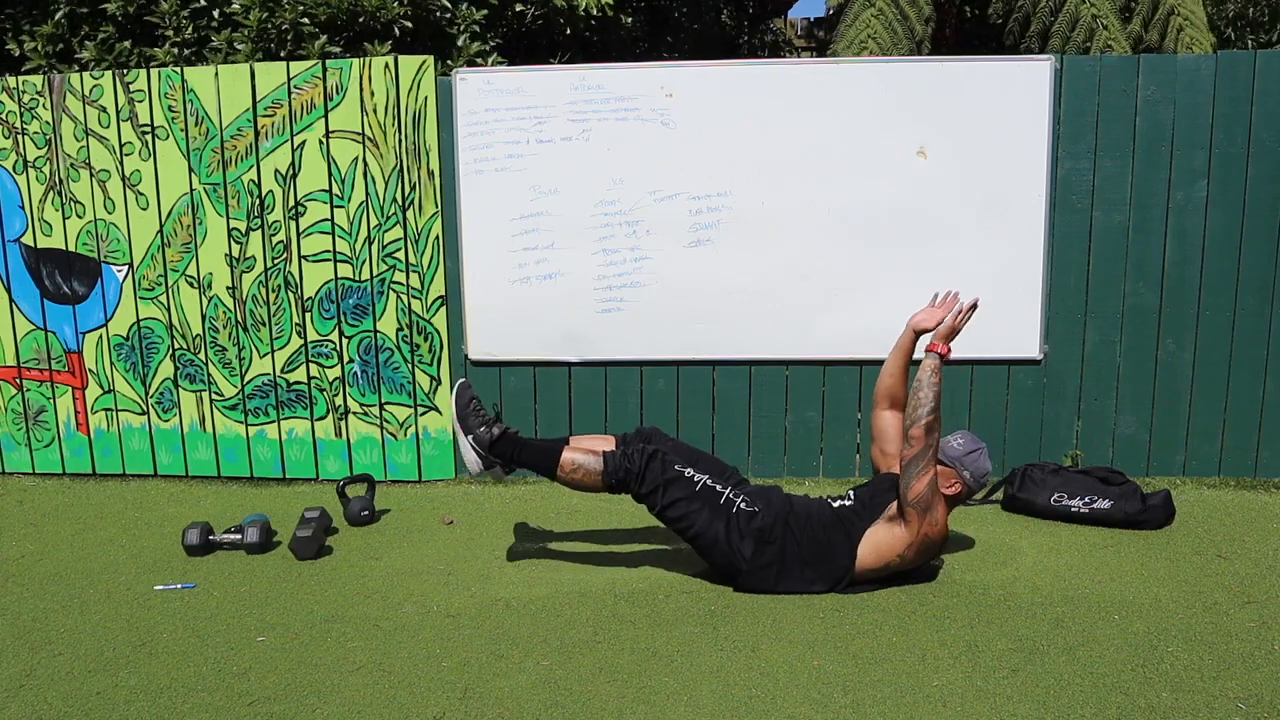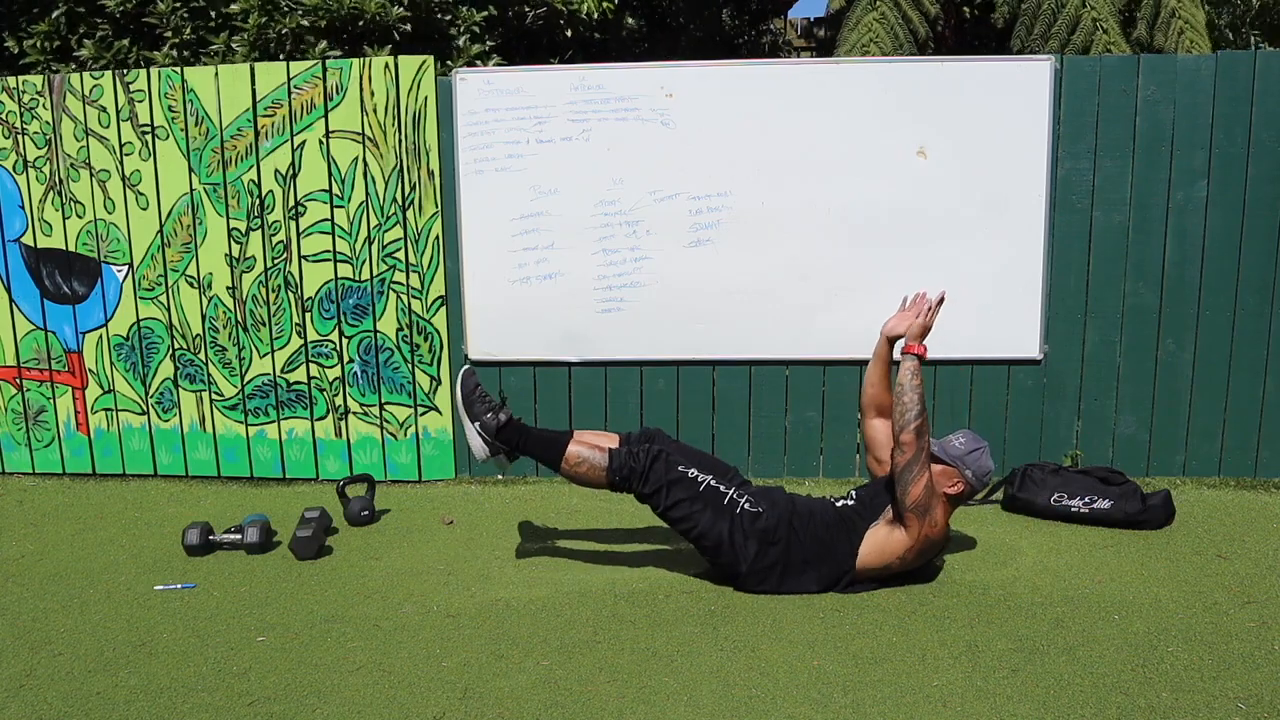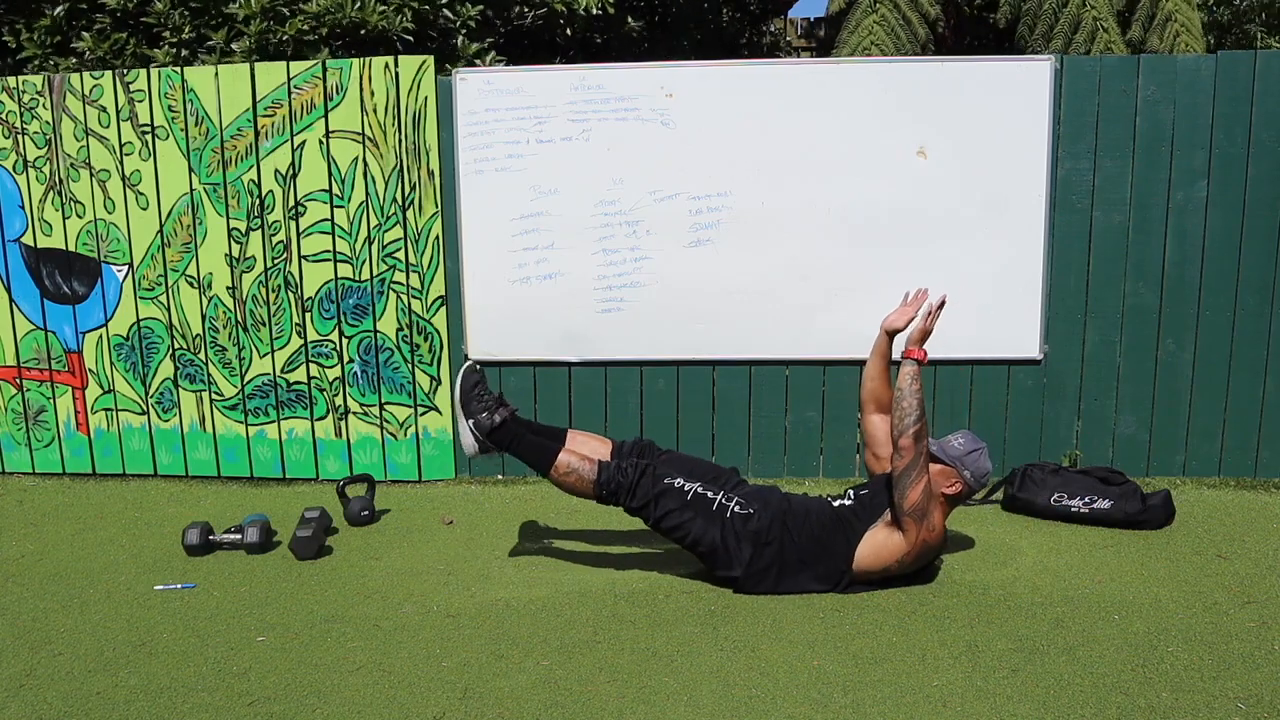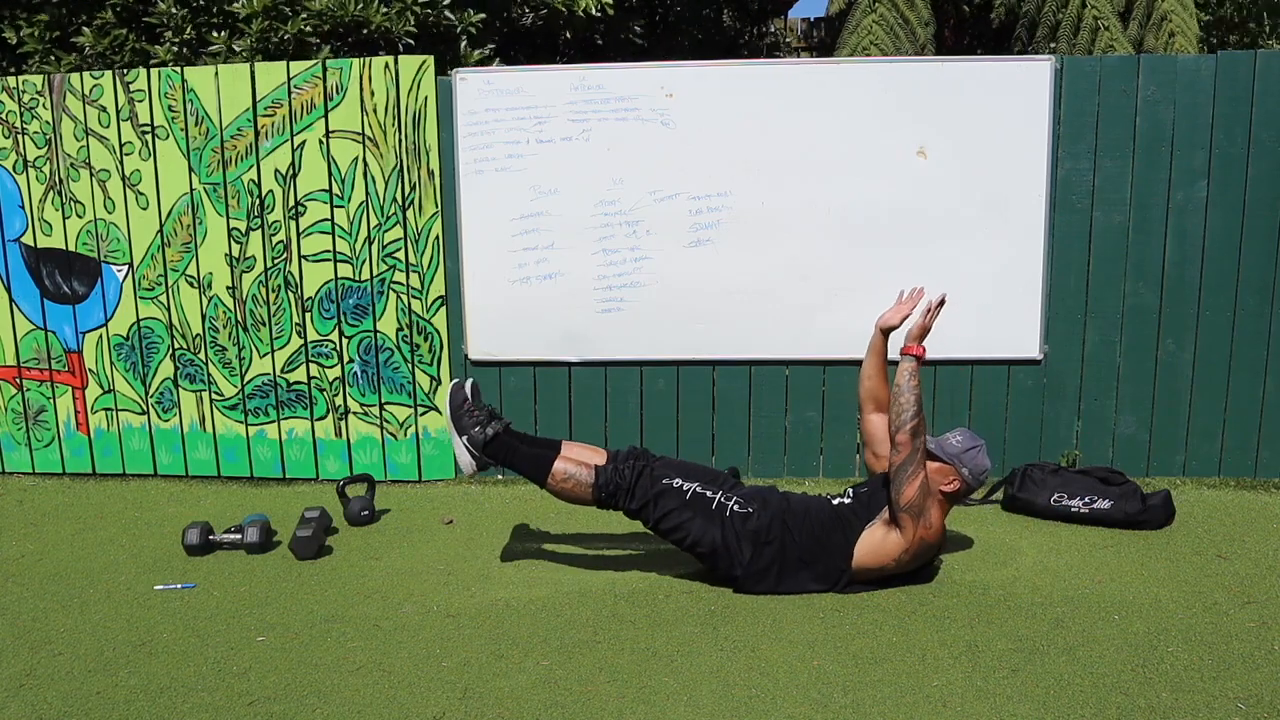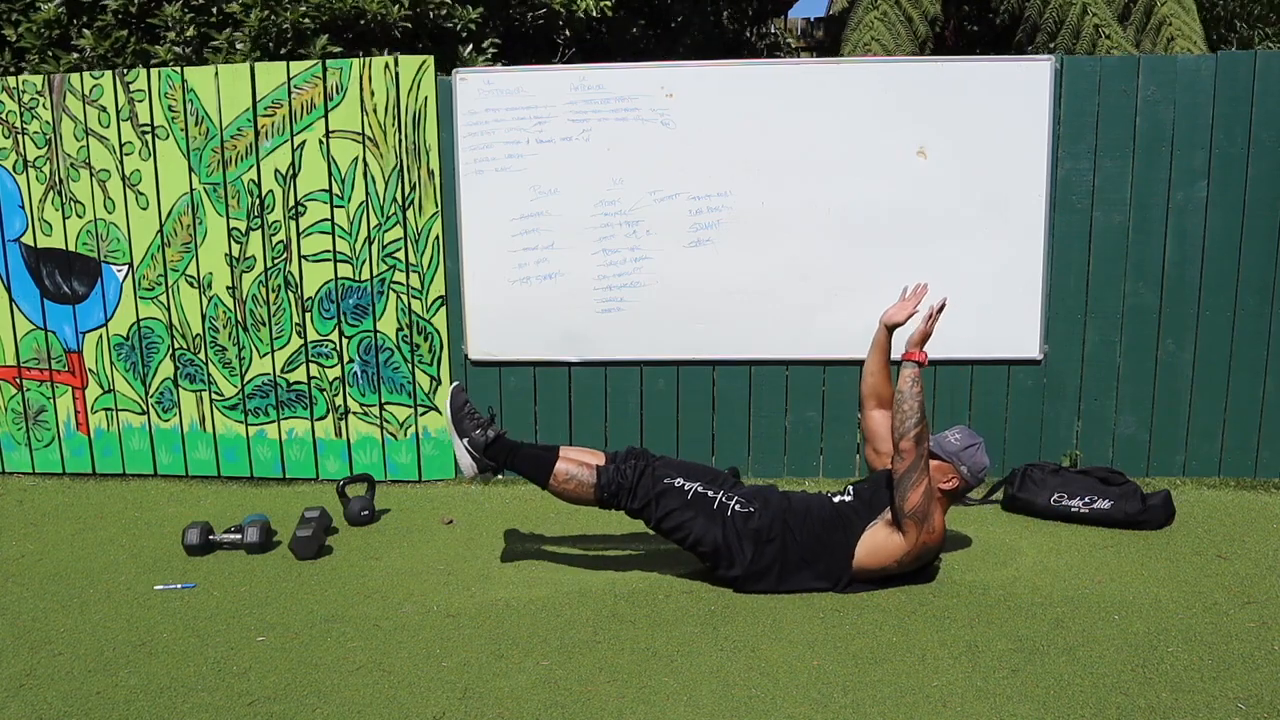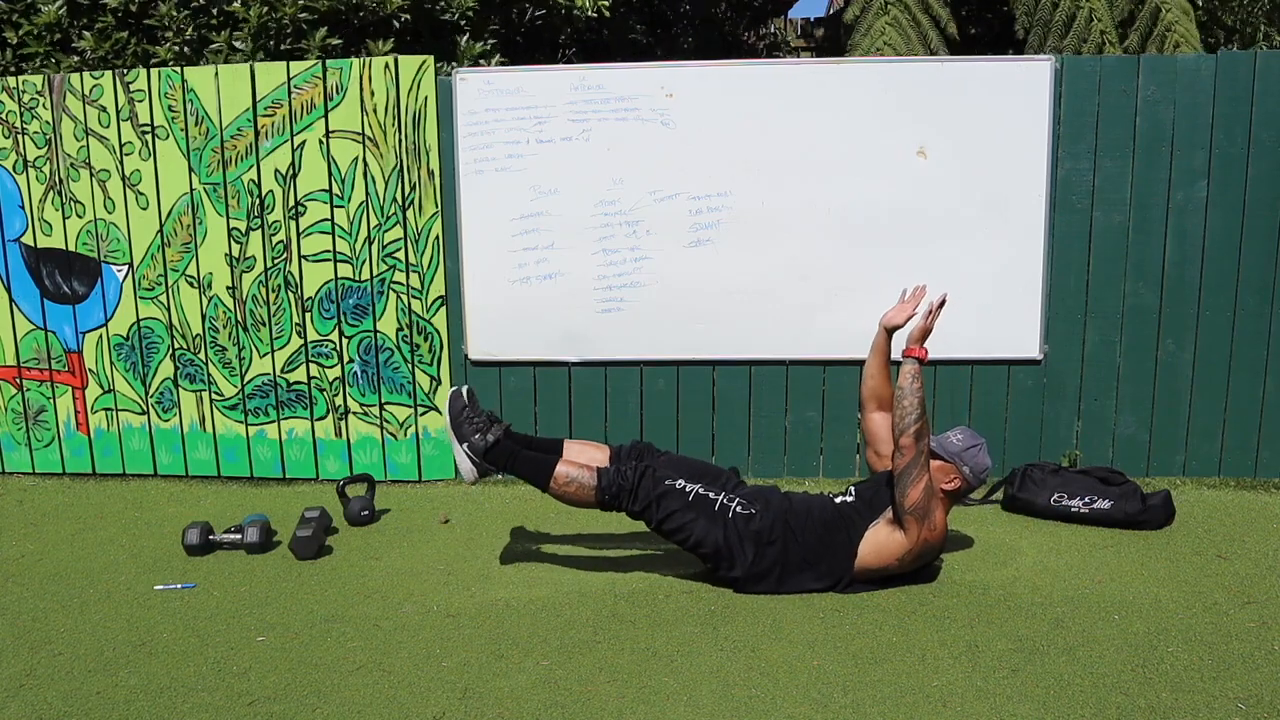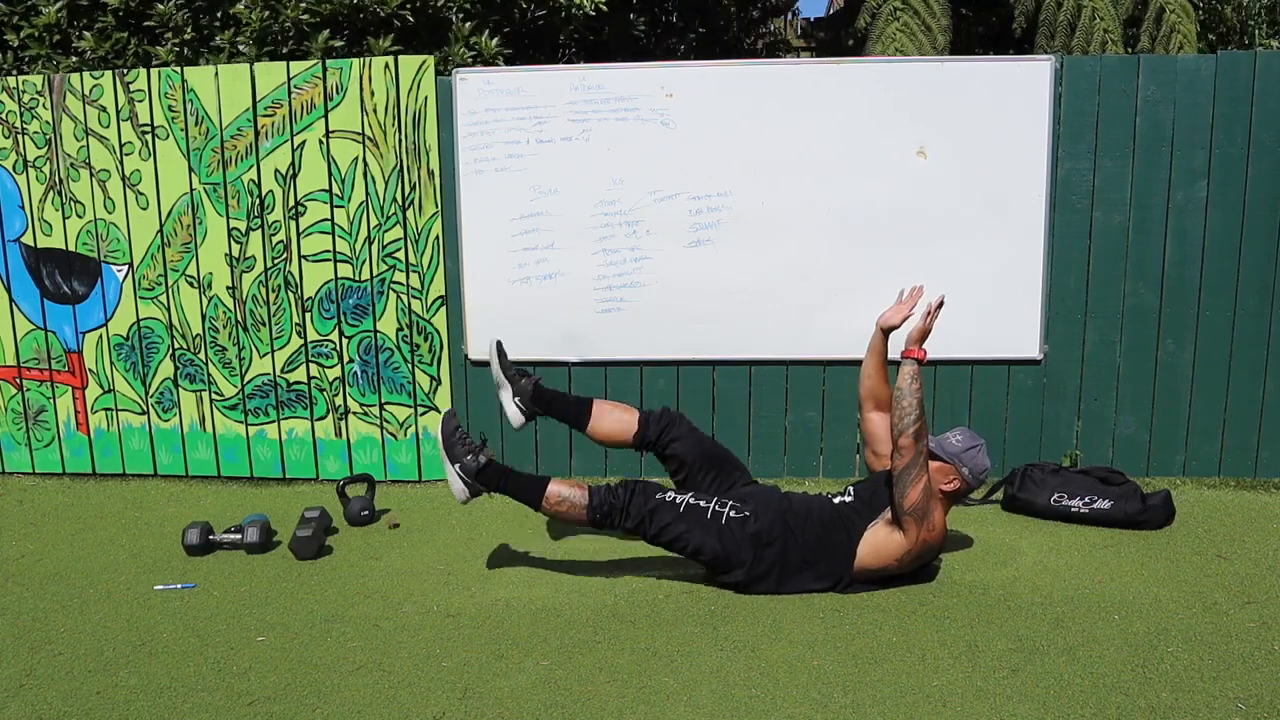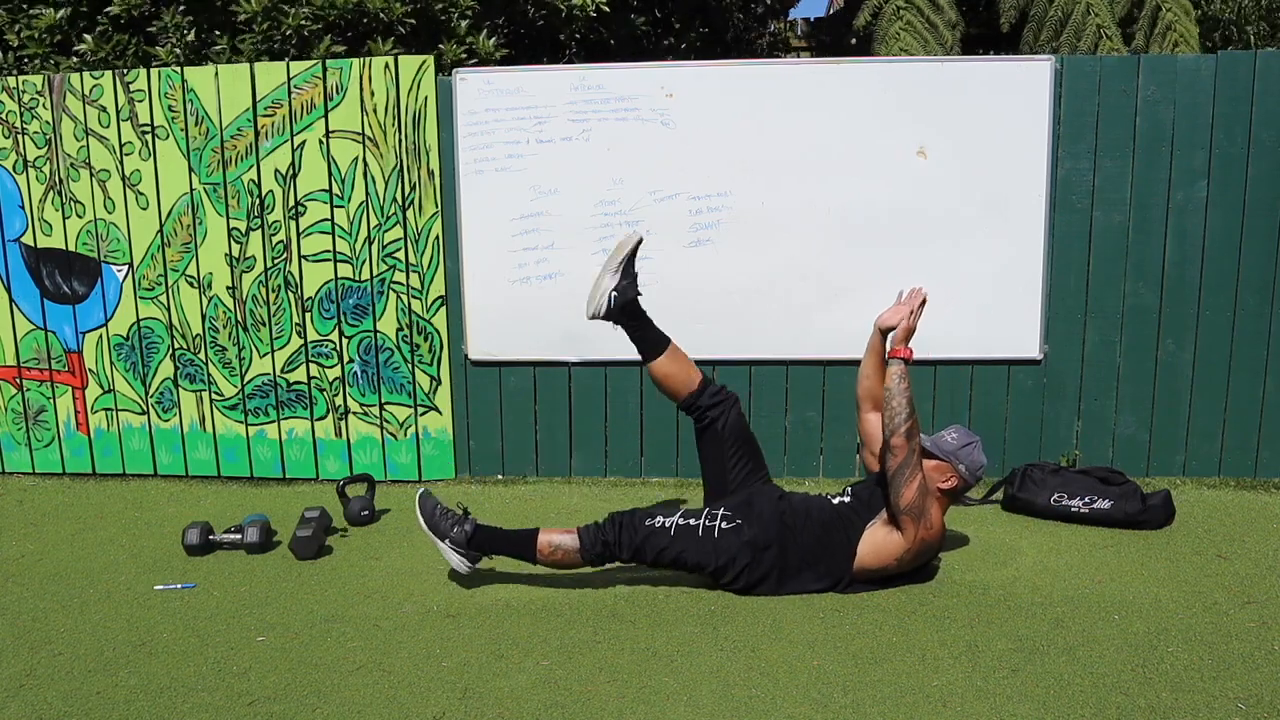
dt=0.2s
person 1, frame 1
left shoulder: (925, 525)
right shoulder: (901, 484)
left elbow: (919, 438)
right elbow: (887, 408)
left wrist: (937, 348)
right wrist: (912, 332)
left hip: (762, 548)
right hip: (765, 515)
left knee: (644, 461)
right knee: (644, 446)
left ankle: (506, 448)
right ankle: (507, 450)
person 1, frame 2
left shoulder: (926, 526)
right shoulder: (900, 490)
left elbow: (908, 441)
right elbow: (876, 415)
left wrist: (914, 349)
right wrist: (887, 340)
left hip: (762, 549)
right hip: (765, 514)
left knee: (645, 463)
right knee: (647, 446)
left ankle: (511, 435)
right ankle: (512, 434)
person 1, frame 3
left shoulder: (922, 530)
right shoulder: (899, 489)
left elbow: (905, 445)
right elbow: (874, 414)
left wrist: (912, 353)
right wrist: (884, 336)
left hip: (758, 550)
right hip: (762, 512)
left knee: (632, 479)
right knee: (640, 456)
left ankle: (499, 432)
right ankle: (508, 425)
person 1, frame 4
left shoulder: (922, 529)
right shoulder: (899, 488)
left elbow: (903, 440)
right elbow: (874, 412)
left wrist: (912, 351)
right wrist: (881, 333)
left hip: (758, 548)
right hip: (759, 511)
left knee: (629, 483)
right knee: (634, 463)
left ankle: (494, 445)
right ankle: (502, 440)
person 1, frame 5
left shoulder: (923, 531)
right shoulder: (898, 484)
left elbow: (908, 446)
right elbow: (877, 411)
left wrist: (914, 355)
right wrist: (885, 329)
left hip: (759, 547)
right hip: (759, 508)
left knee: (632, 482)
right knee: (634, 464)
left ankle: (496, 450)
right ankle: (499, 447)
person 1, frame 6
left shoulder: (924, 529)
right shoulder: (899, 488)
left elbow: (906, 444)
right elbow: (876, 412)
left wrist: (914, 352)
right wrist: (884, 333)
left hip: (760, 549)
right hip: (762, 510)
left knee: (635, 484)
right knee: (639, 457)
left ankle: (496, 453)
right ankle: (505, 443)
person 1, frame 7
left shoulder: (923, 531)
right shoulder: (899, 485)
left elbow: (907, 444)
right elbow: (874, 412)
left wrist: (914, 353)
right wrist: (881, 333)
left hip: (760, 550)
right hip: (761, 508)
left knee: (630, 500)
right knee: (666, 428)
left ankle: (488, 472)
right ankle: (534, 398)
person 1, frame 8
left shoulder: (919, 529)
right shoulder: (892, 483)
left elbow: (899, 444)
right elbow: (870, 412)
left wrist: (901, 353)
right wrist: (879, 334)
left hip: (760, 551)
right hip: (763, 508)
left knee: (624, 532)
right knee: (715, 405)
left ankle: (481, 540)
right ankle: (623, 309)
